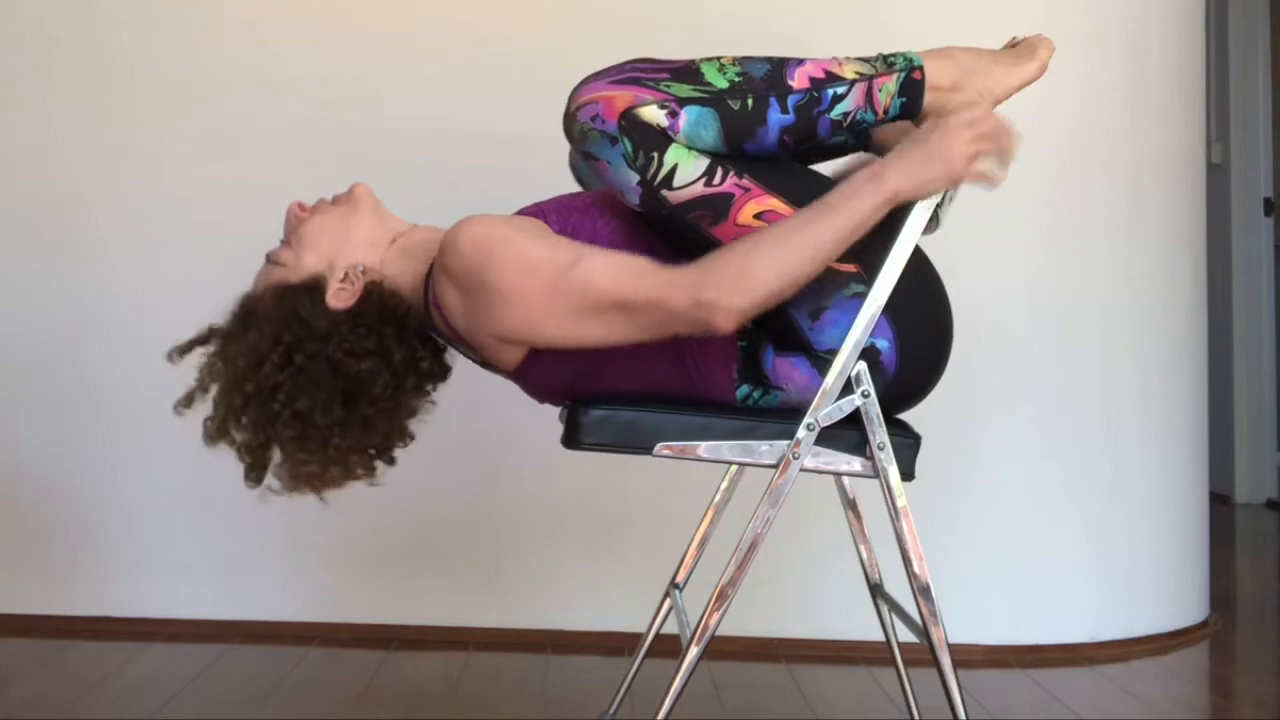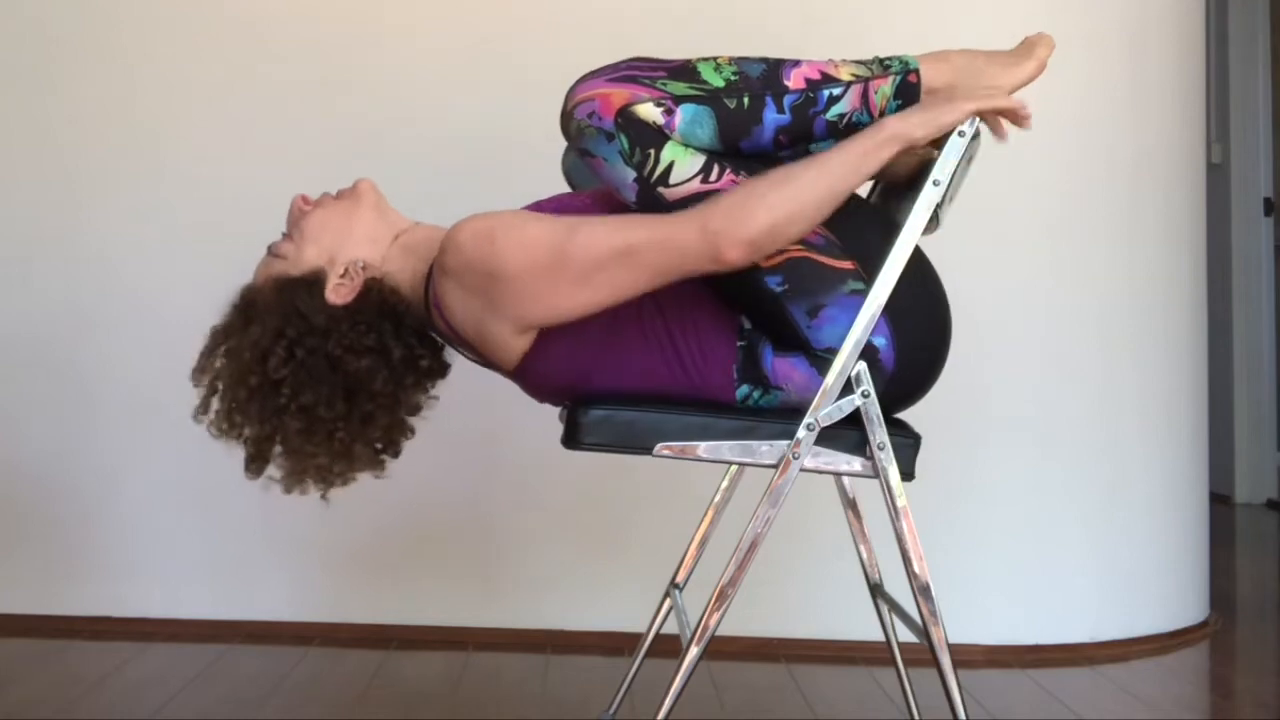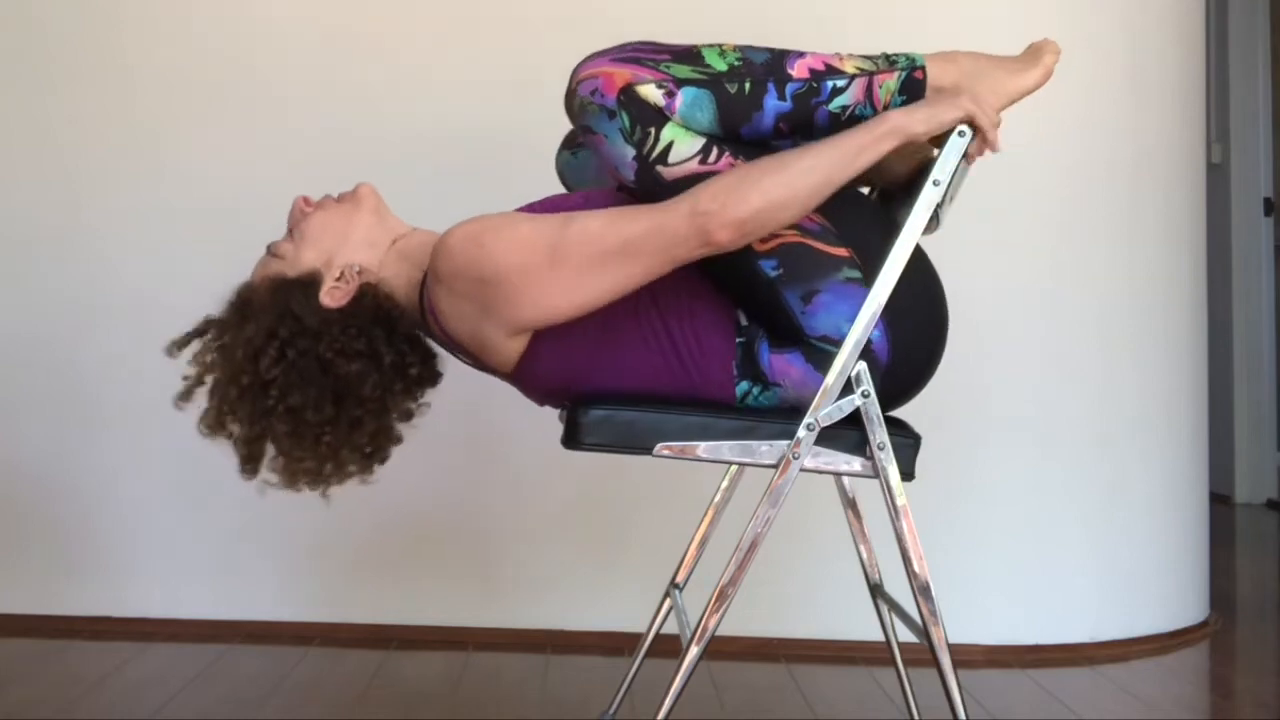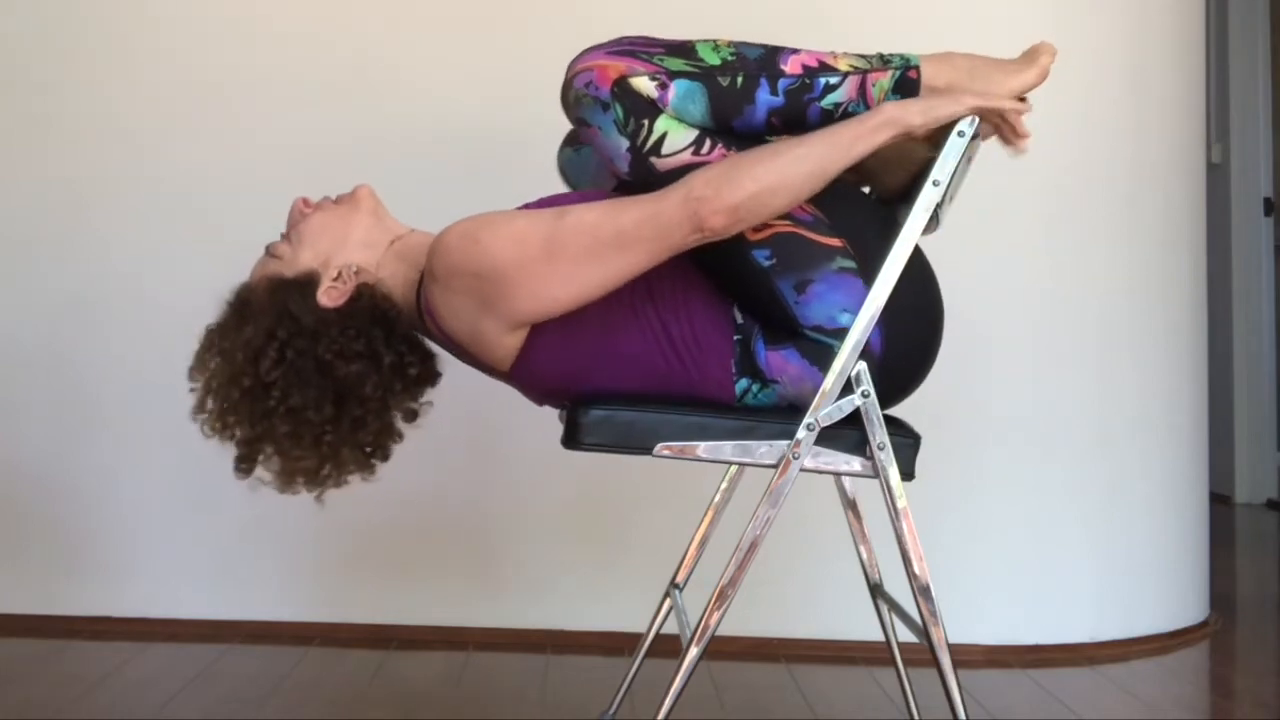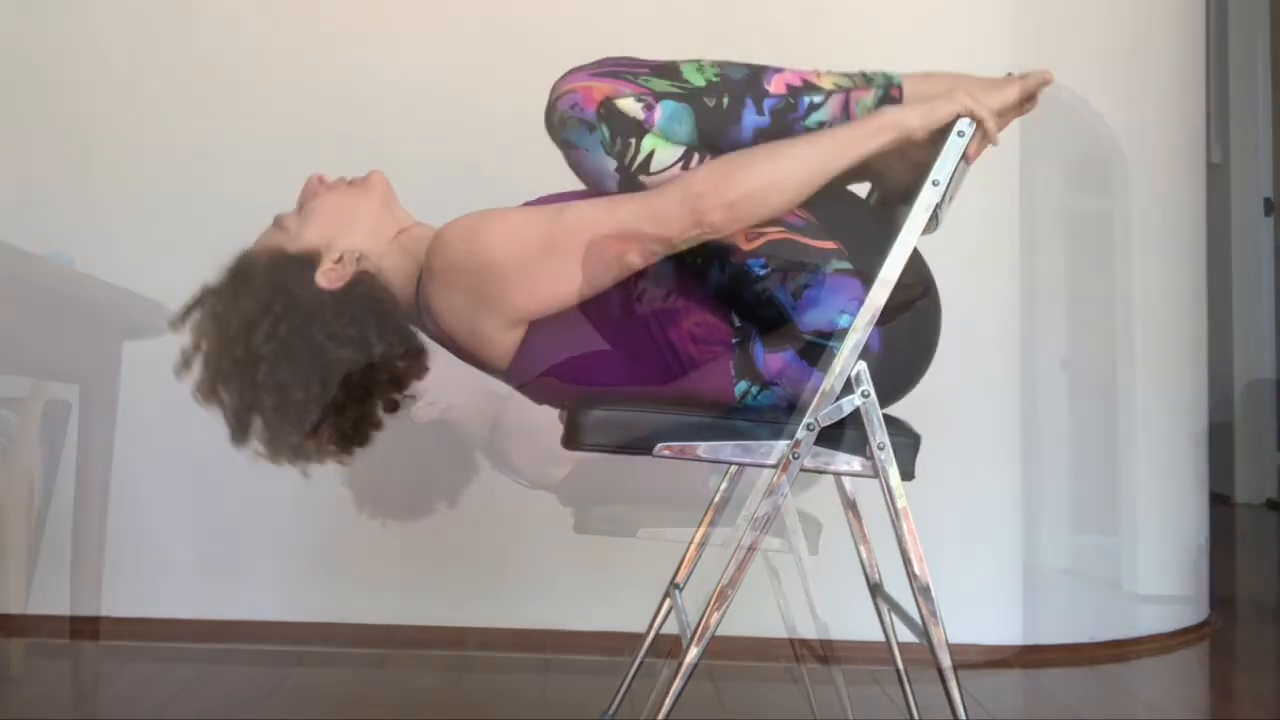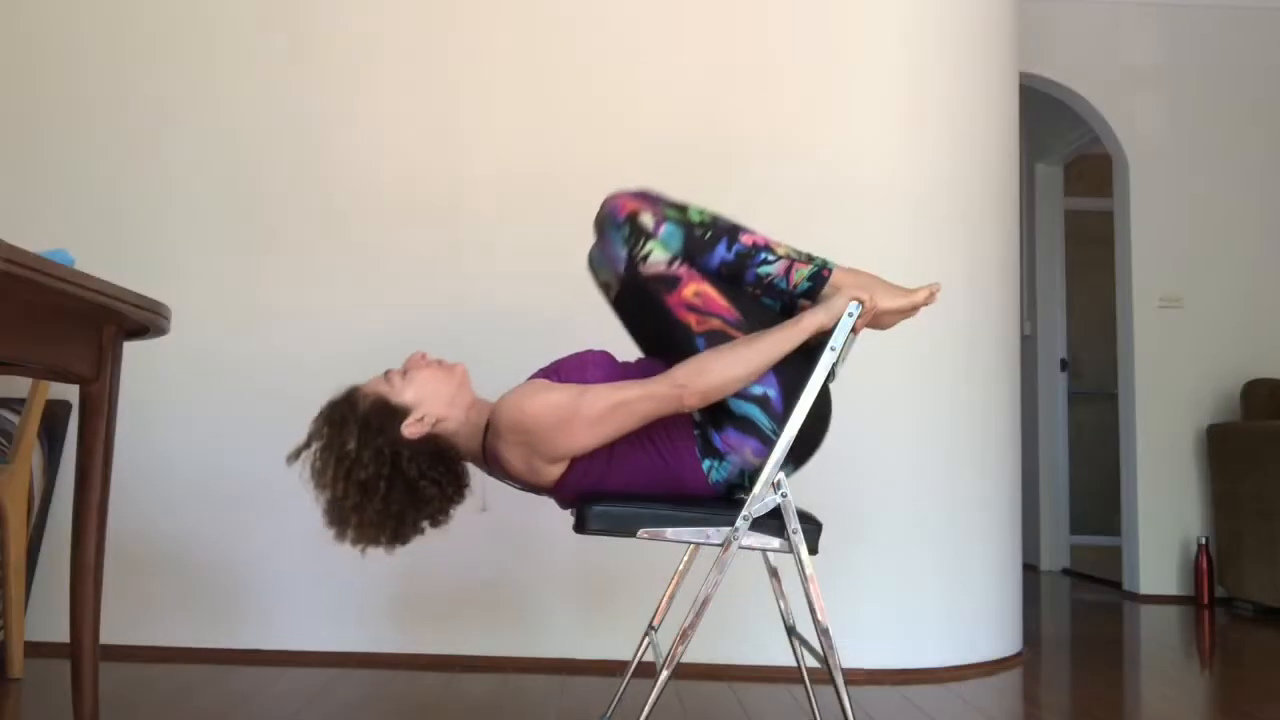
dt=0.4s
person 1, frame 1
left shoulder: (454, 281)
right shoulder: (477, 262)
right elbow: (710, 300)
right wrist: (892, 178)
left hip: (794, 352)
right hip: (844, 346)
left knee: (609, 148)
right knee: (616, 108)
left ankle: (909, 111)
right ankle: (933, 84)
person 1, frame 2
left shoulder: (462, 282)
right shoulder: (480, 261)
left elbow: (672, 239)
right elbow: (720, 239)
right wrist: (904, 129)
left hip: (777, 330)
right hip: (839, 346)
left knee: (603, 153)
right knee: (611, 104)
right ankle: (926, 85)
person 1, frame 3
left shoulder: (457, 288)
right shoulder: (474, 266)
left elbow: (665, 214)
right elbow: (709, 222)
right wrist: (902, 124)
left hip: (776, 334)
right hip: (833, 345)
left knee: (595, 151)
right knee: (614, 84)
left ankle: (883, 145)
right ankle: (929, 84)
person 1, frame 4
left shoulder: (465, 285)
right shoulder: (473, 263)
left elbow: (667, 214)
right elbow: (702, 210)
right wrist: (899, 116)
left hip: (777, 336)
right hip: (834, 337)
left knee: (595, 146)
right knee: (613, 78)
right ankle: (925, 82)
person 1, frame 5
left shoulder: (459, 284)
right shoulder: (473, 258)
right elbow: (693, 206)
right wrist: (895, 122)
left hip: (787, 347)
right hip: (824, 350)
right knee: (598, 102)
right ankle: (904, 109)
person 1, frame 6
left shoulder: (500, 434)
left elbow: (663, 391)
right elbow: (677, 392)
right wrist: (817, 318)
left hip: (731, 433)
right hip: (751, 429)
left knee: (625, 231)
right knee: (629, 219)
left ankle: (829, 289)
right ankle: (837, 294)
